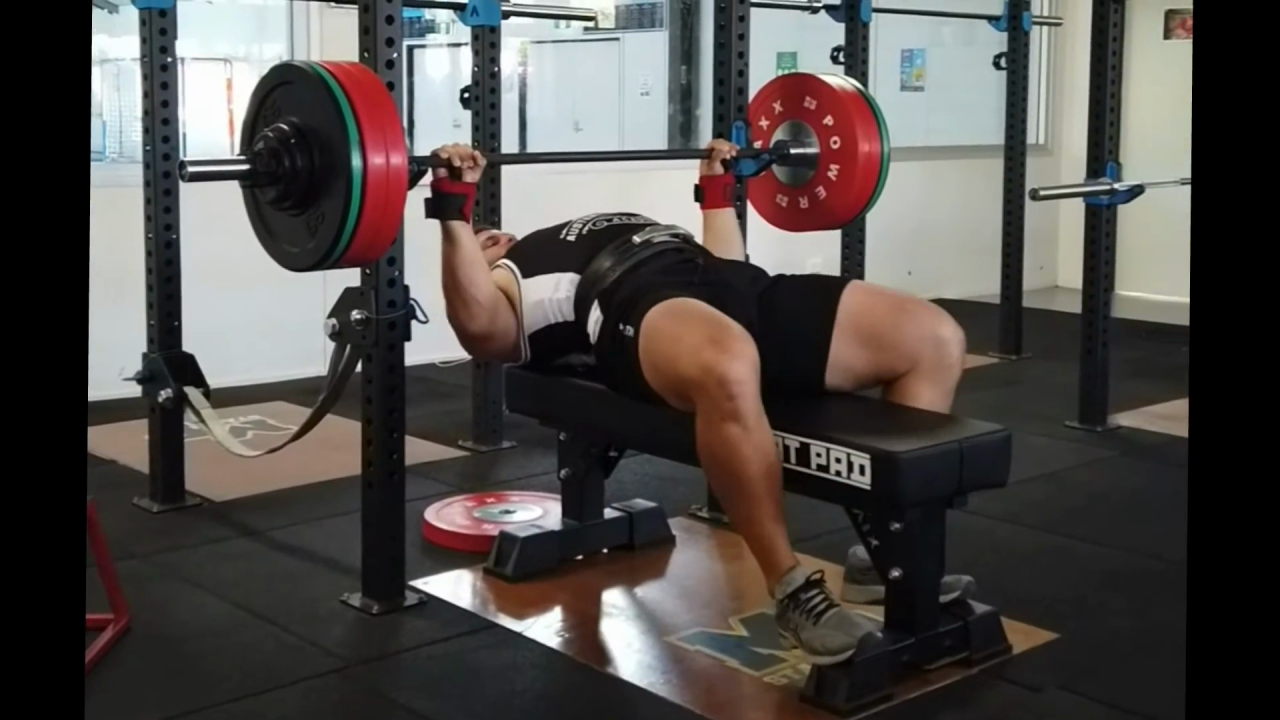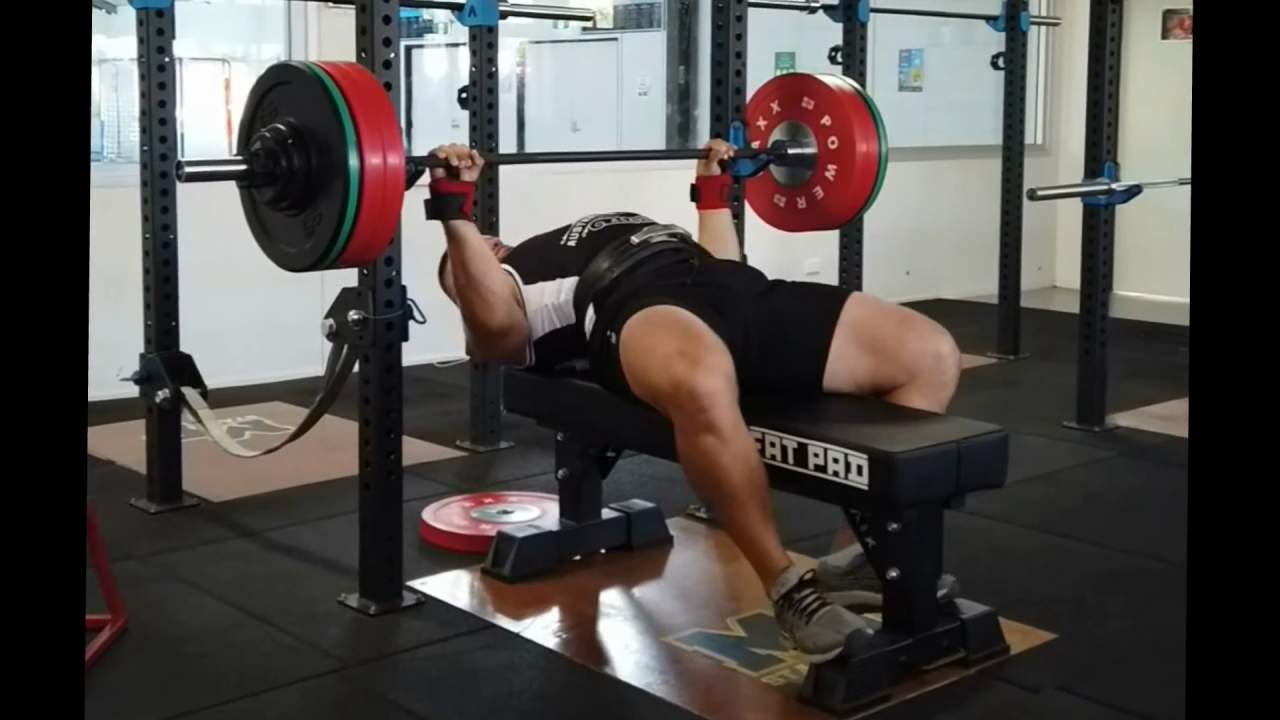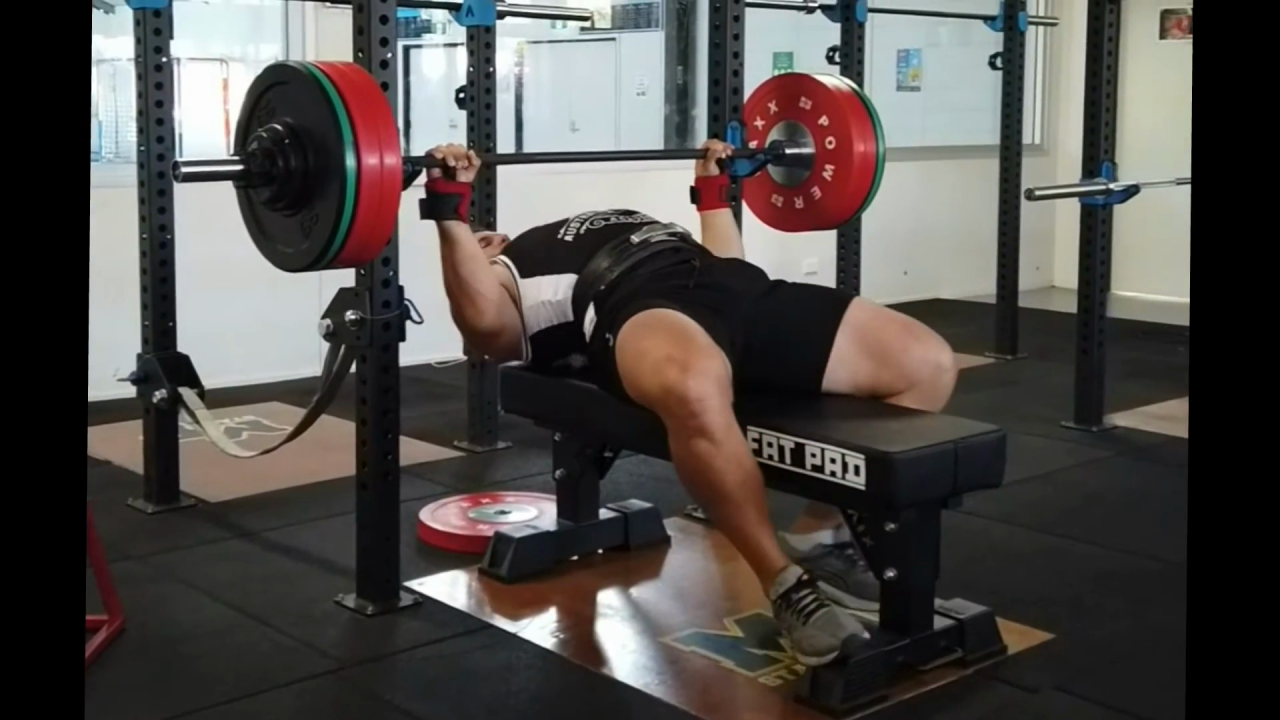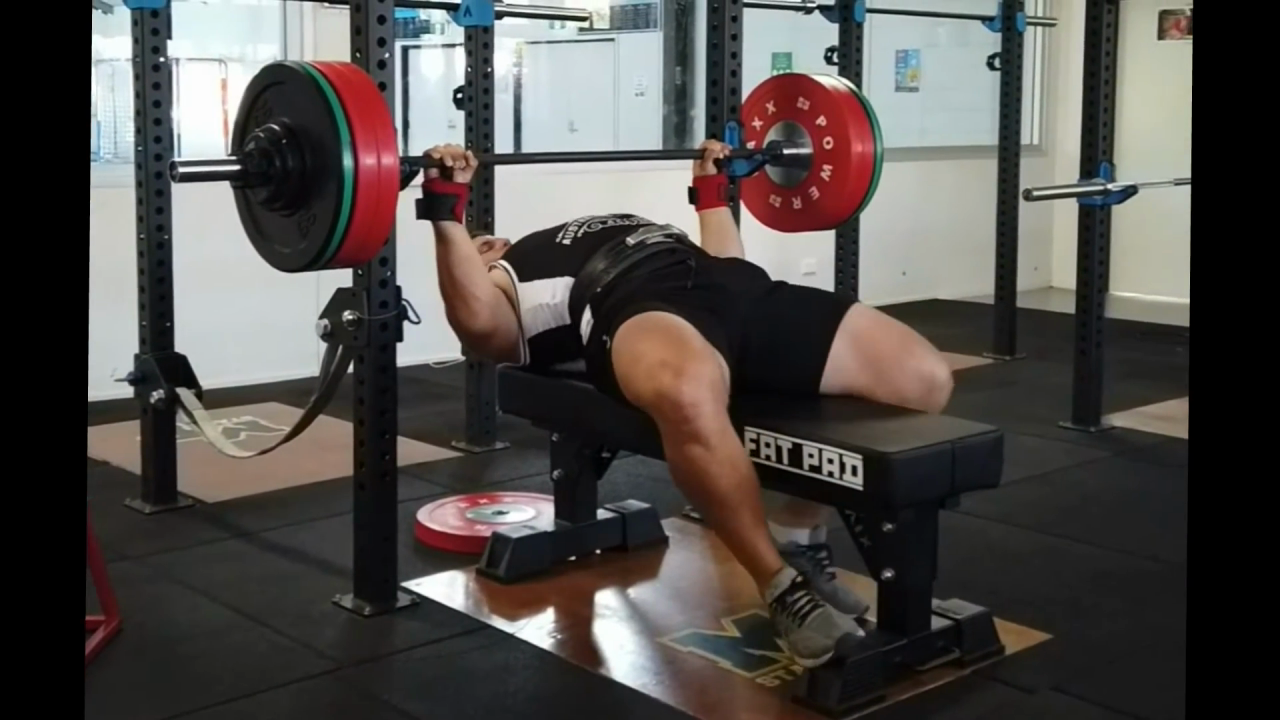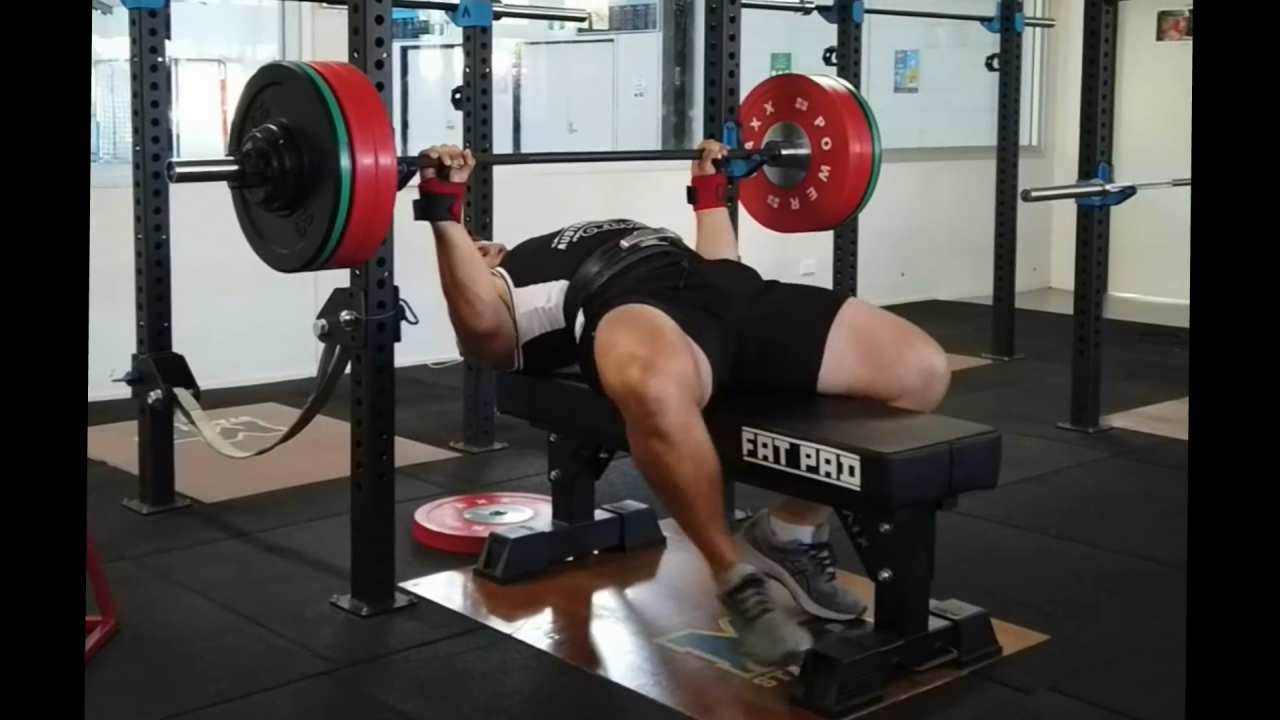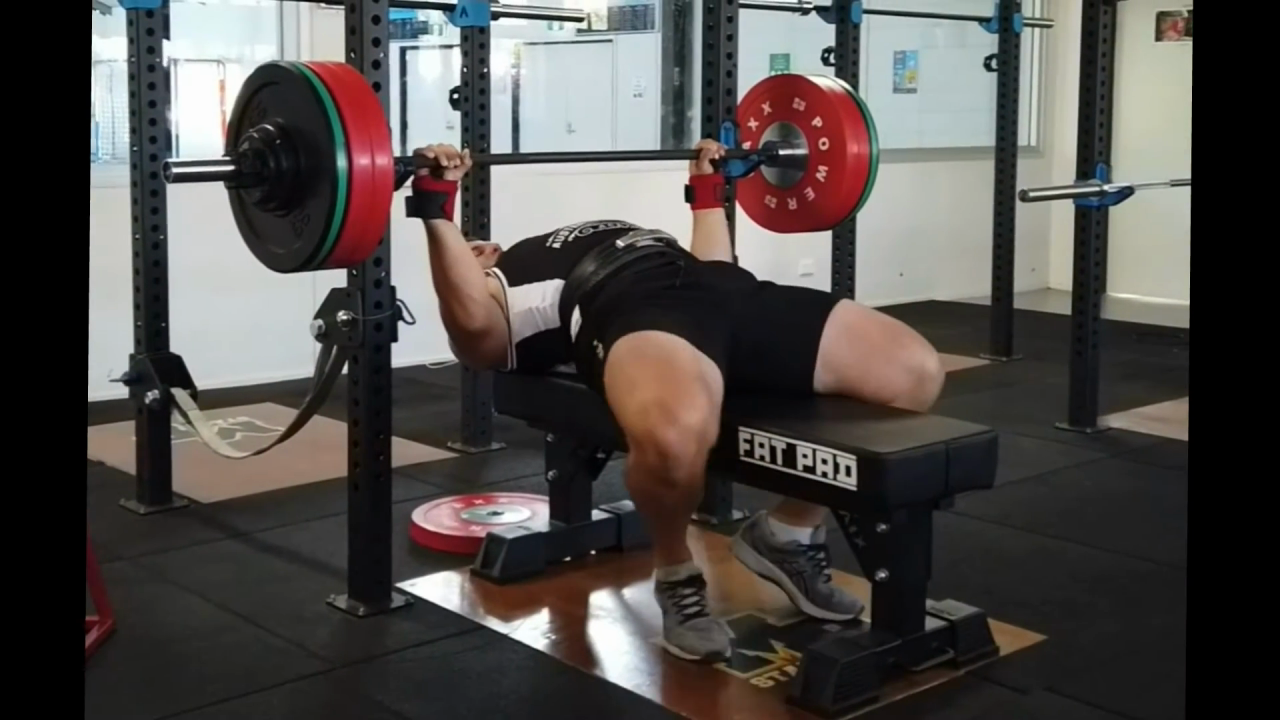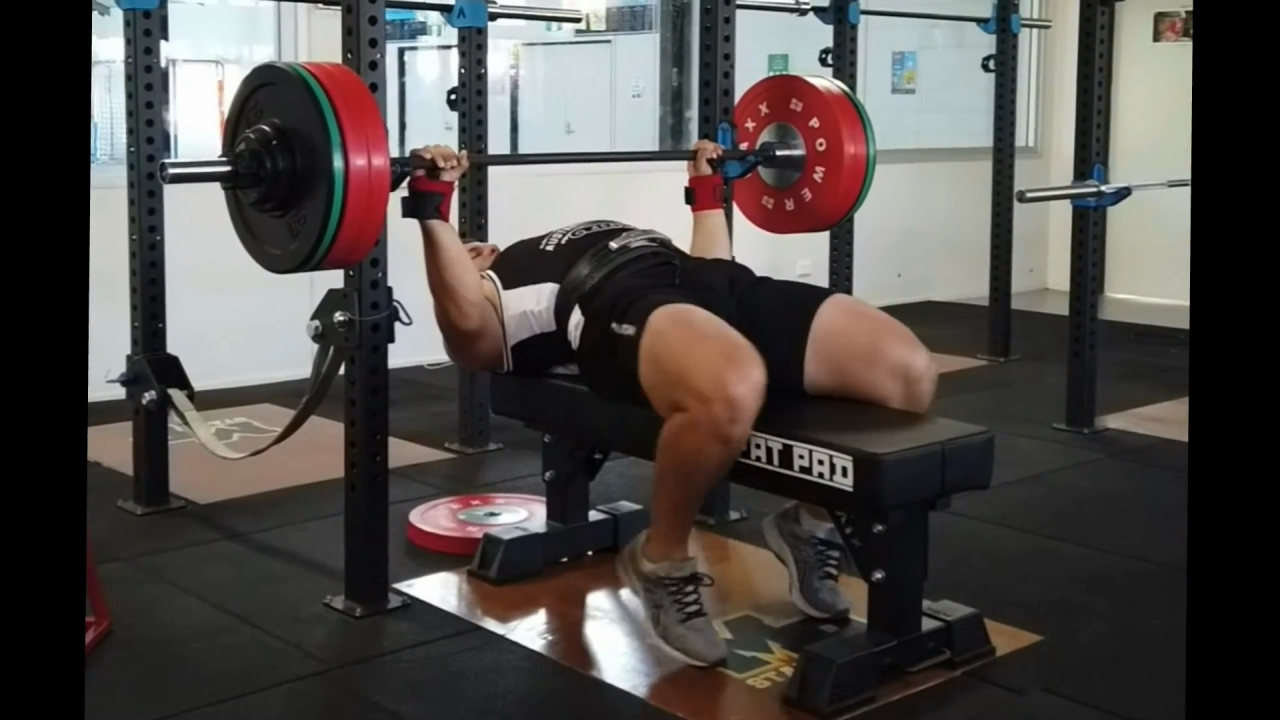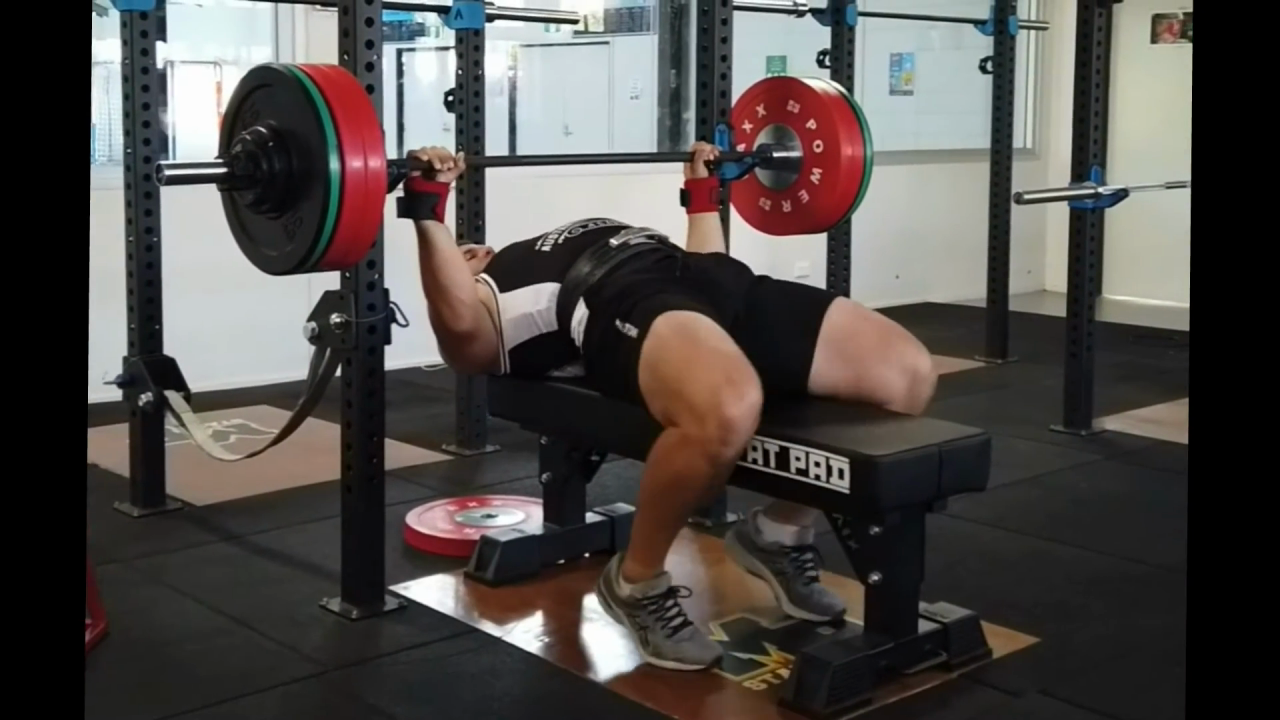
dt=0.2s
person 1, frame 1
right shoulder: (505, 284)
left elbow: (724, 269)
right elbow: (475, 321)
left wrist: (716, 189)
right wrist: (453, 211)
left hip: (739, 289)
left knee: (934, 338)
right knee: (728, 370)
right ankle: (793, 588)
person 1, frame 2
right shoulder: (506, 286)
left elbow: (722, 267)
right elbow: (492, 317)
left wrist: (712, 190)
right wrist: (453, 211)
left hip: (737, 293)
left knee: (930, 354)
right knee: (701, 385)
left ankle: (862, 557)
right ankle: (789, 586)
person 1, frame 3
left shoulder: (603, 239)
right shoulder: (501, 281)
left elbow: (723, 264)
right elbow: (480, 317)
left wrist: (712, 189)
right wrist: (448, 211)
left hip: (740, 291)
left knee: (927, 364)
right knee: (695, 390)
left ankle: (819, 537)
right ankle: (789, 585)
person 1, frame 4
left shoulder: (605, 240)
right shoulder: (500, 287)
left elbow: (722, 266)
right elbow: (475, 319)
left wrist: (711, 188)
right wrist: (445, 212)
left knee: (922, 379)
right knee: (687, 394)
left ankle: (795, 531)
right ankle: (782, 587)
person 1, frame 5
right shoulder: (499, 291)
left elbow: (717, 268)
right elbow: (479, 319)
left wrist: (710, 188)
right wrist: (443, 211)
left knee: (921, 369)
right knee: (655, 384)
left ankle: (793, 531)
right ankle: (736, 577)
person 1, frame 6
right shoulder: (492, 296)
left elbow: (712, 270)
right elbow: (470, 318)
left wrist: (707, 190)
right wrist: (436, 211)
left knee: (915, 369)
right knee: (673, 437)
left ankle: (788, 534)
right ankle: (675, 573)
person 1, frame 7
right shoulder: (486, 308)
left elbow: (707, 268)
right elbow: (464, 319)
left wrist: (706, 190)
right wrist: (432, 210)
left knee: (906, 371)
right knee: (731, 391)
left ankle: (813, 526)
right ankle: (660, 560)
person 1, frame 8
right shoulder: (483, 306)
left elbow: (705, 268)
right elbow: (457, 321)
left wrist: (702, 190)
right wrist: (427, 210)
left knee: (906, 372)
right knee: (727, 409)
left ankle: (780, 531)
right ankle: (636, 581)
